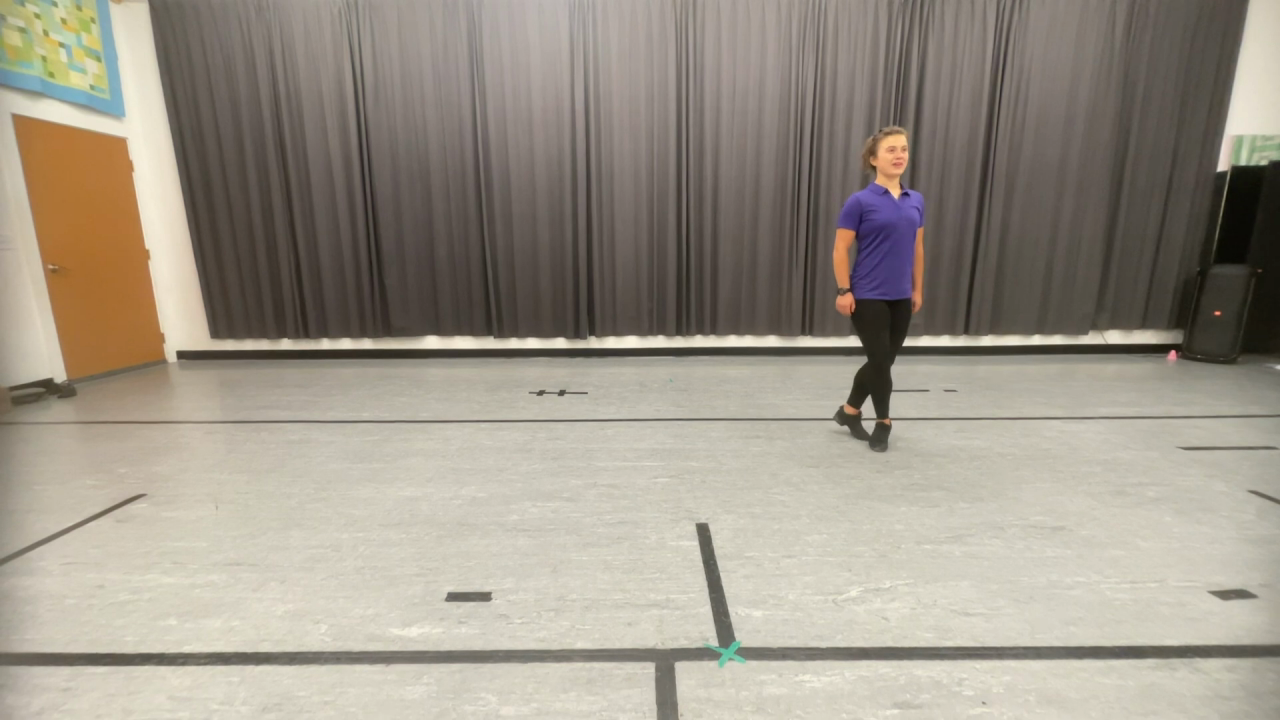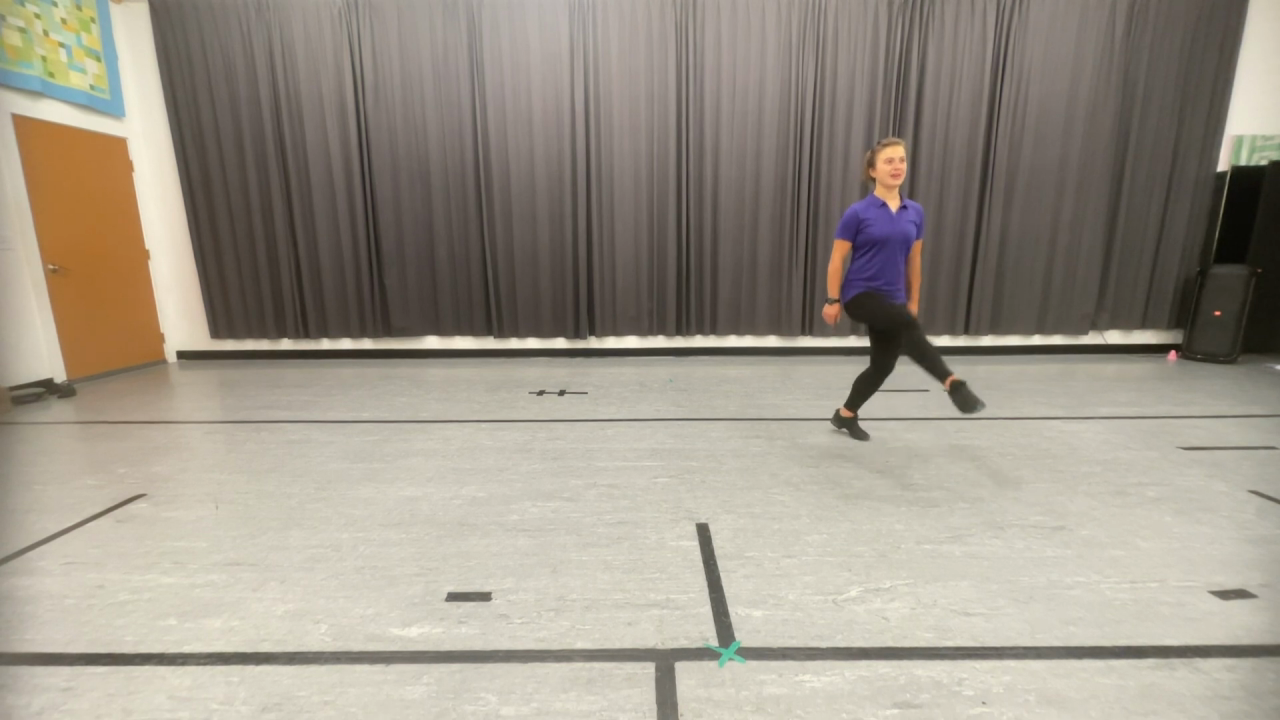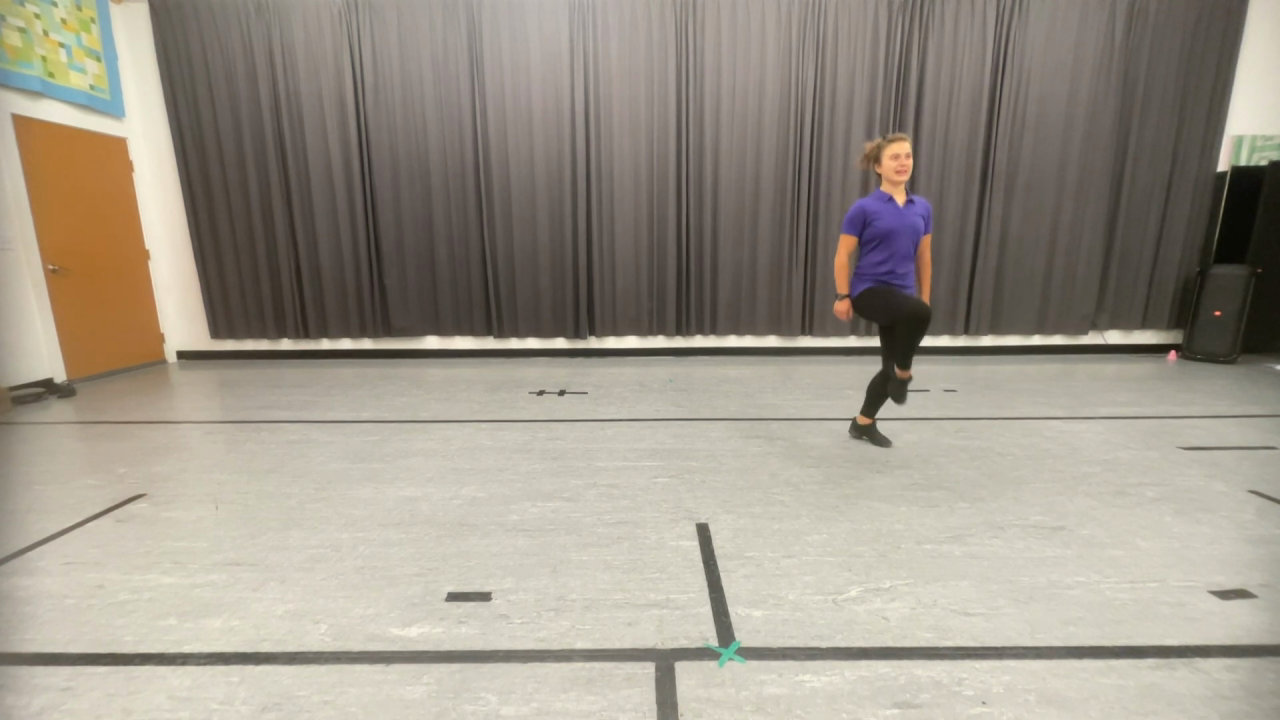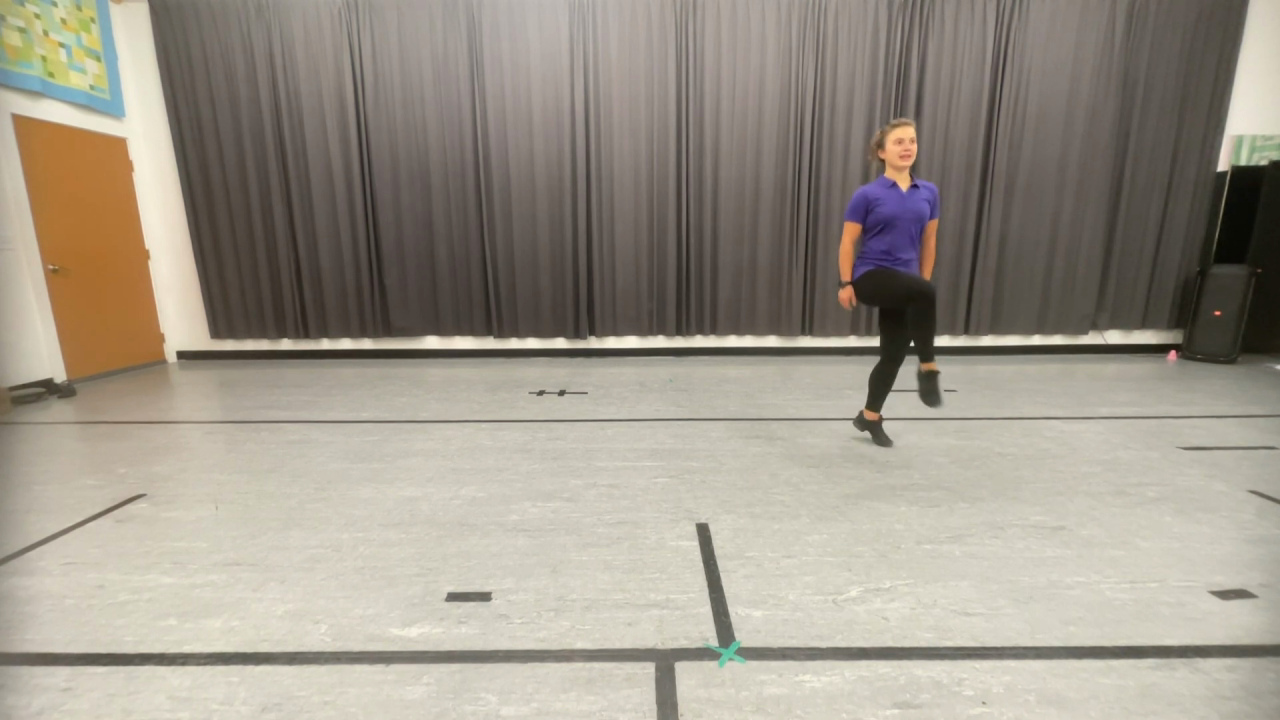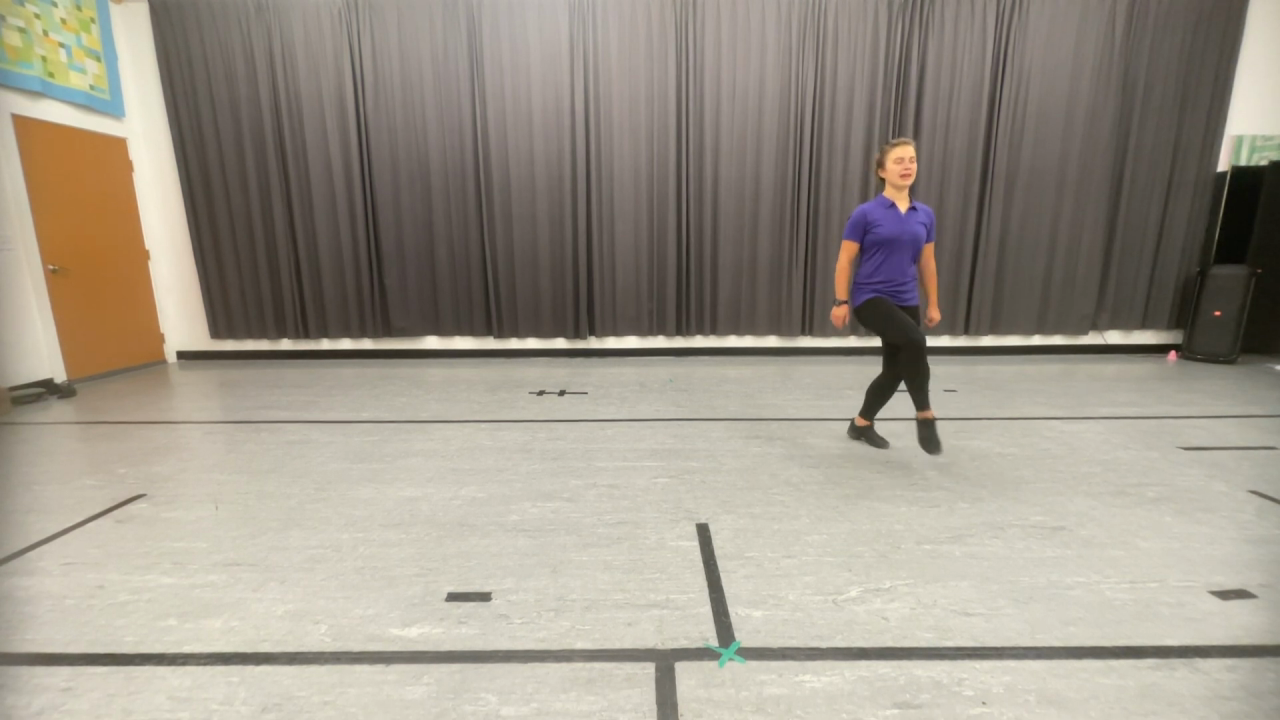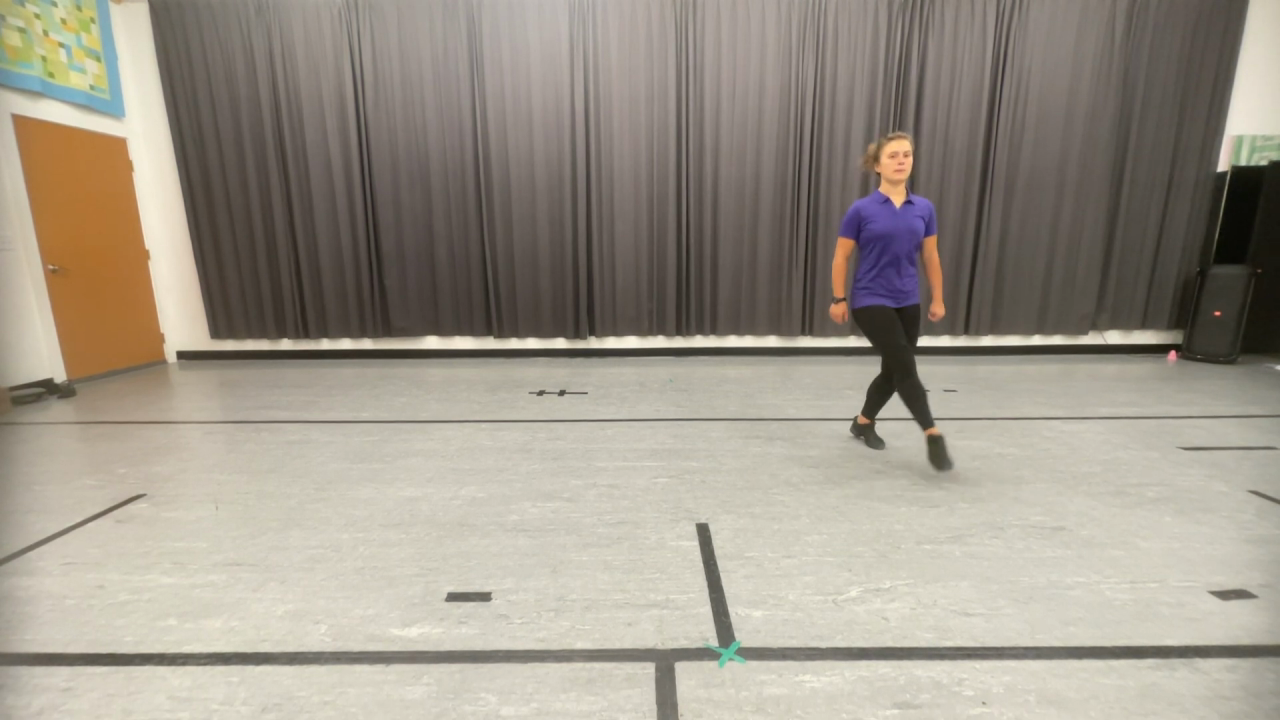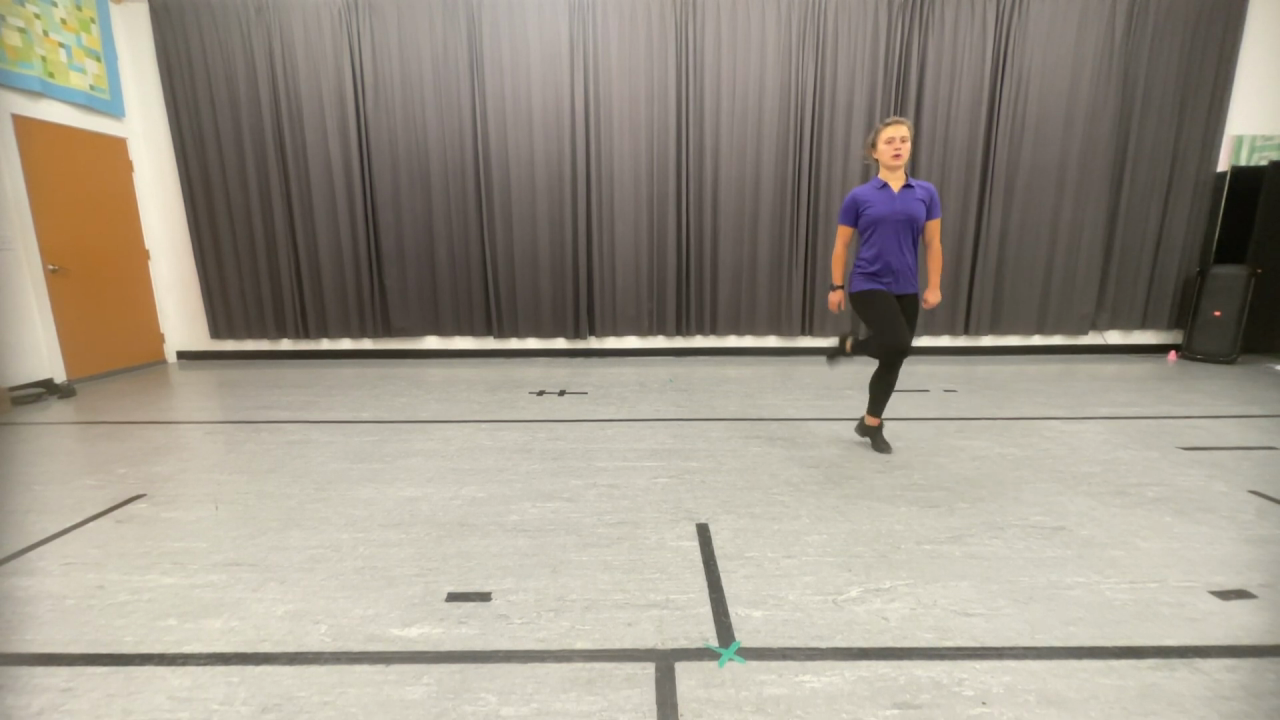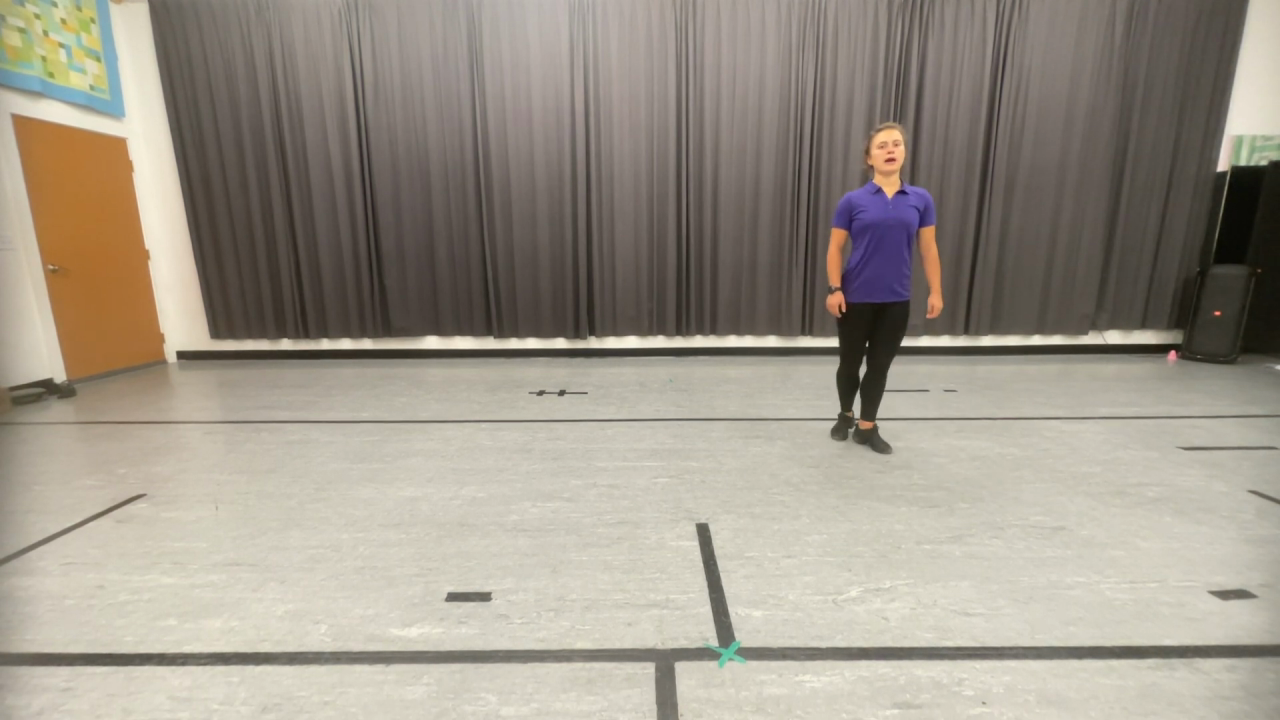
dt=0.3s
person 1, frame 1
left shoulder: (916, 201)
right shoulder: (860, 201)
left elbow: (917, 249)
right elbow: (841, 249)
left wrist: (917, 289)
right wrist: (844, 291)
left hip: (900, 297)
right hip: (867, 295)
left knee: (885, 360)
right knee: (879, 358)
left ankle: (849, 411)
right ankle: (882, 423)
person 1, frame 2
left shoulder: (914, 213)
right shoulder: (858, 213)
left elbow: (913, 260)
right elbow: (837, 260)
left wrist: (912, 300)
right wrist: (832, 300)
left hip: (893, 299)
right hip: (860, 295)
left knee: (882, 365)
right knee: (907, 327)
left ankle: (846, 414)
right ankle: (953, 385)
person 1, frame 3
left shoulder: (922, 208)
right shoulder: (863, 209)
left elbow: (923, 256)
right elbow: (844, 255)
left wrist: (925, 296)
right wrist: (842, 296)
left hip: (902, 292)
right hip: (868, 292)
right knee: (918, 313)
left ankle: (864, 422)
right ankle: (902, 370)
person 1, frame 4
left shoulder: (929, 193)
right shoulder: (868, 195)
left elbow: (928, 241)
right elbow: (848, 243)
left wrist: (924, 279)
right wrist: (846, 284)
left hip: (902, 282)
right hip: (870, 276)
left knee: (893, 354)
right knee: (922, 293)
left ankle: (870, 416)
right ankle: (928, 370)
person 1, frame 5
left shoulder: (925, 215)
right shoulder: (865, 215)
left elbow: (927, 263)
right elbow: (844, 262)
left wrist: (932, 304)
right wrist: (841, 303)
left hip: (906, 303)
right hip: (871, 300)
left knee: (894, 370)
right knee: (914, 343)
left ankle: (862, 423)
right ankle: (924, 416)
person 1, frame 6
left shoulder: (924, 209)
right shoulder: (860, 210)
left elbow: (931, 257)
right elbow: (841, 258)
left wrist: (937, 298)
right wrist: (839, 299)
left hip: (908, 303)
right hip: (870, 301)
left knee: (894, 371)
right knee: (904, 364)
left ankle: (863, 423)
right ankle: (932, 436)
person 1, frame 7
left shoulder: (926, 193)
right shoulder: (859, 196)
left elbow: (933, 243)
right elbow: (842, 245)
left wrist: (933, 286)
right wrist: (837, 287)
left hip: (906, 291)
right hip: (868, 286)
left knee: (894, 360)
right knee: (897, 345)
left ankle: (871, 422)
right ankle: (850, 345)
person 1, frame 8
left shoulder: (920, 199)
right shoulder: (853, 200)
left elbow: (928, 249)
right elbow: (835, 248)
left wrist: (936, 292)
right wrist: (835, 289)
left hip: (896, 298)
right hip: (857, 296)
left knee: (880, 365)
right knee: (852, 360)
left ankle: (867, 427)
right ankle: (846, 416)
